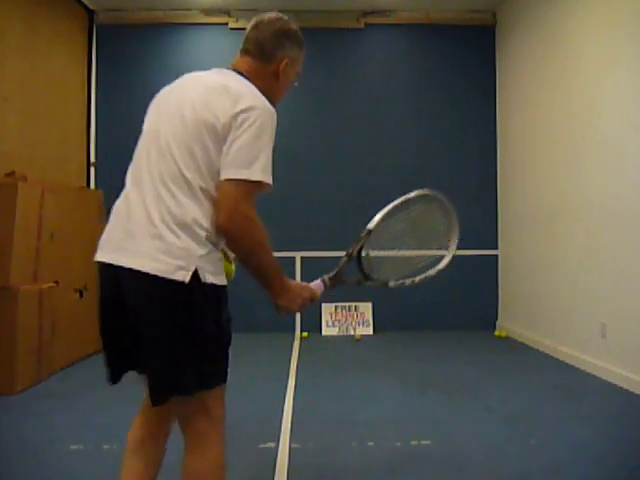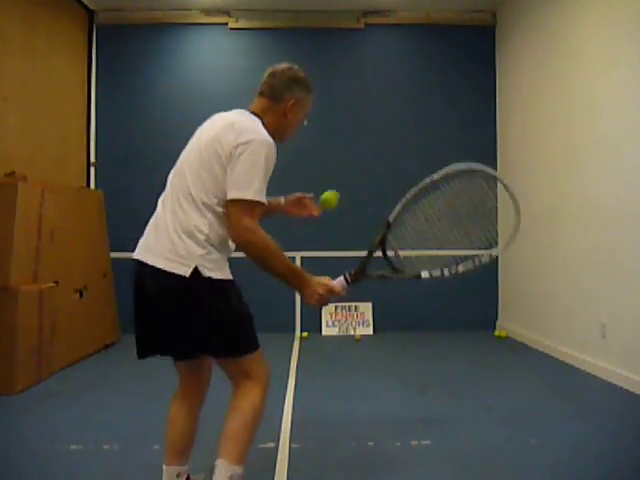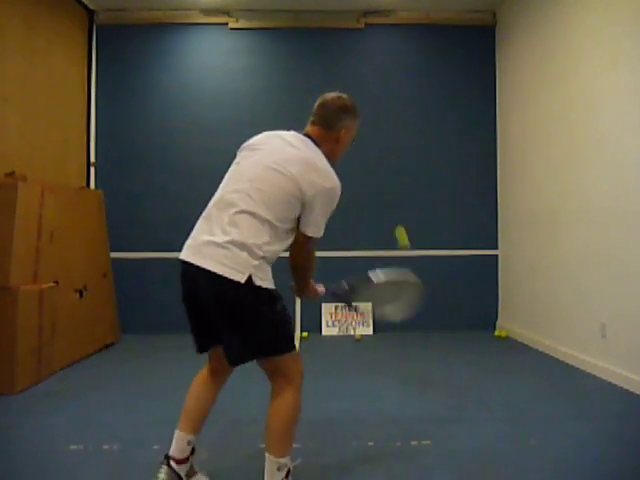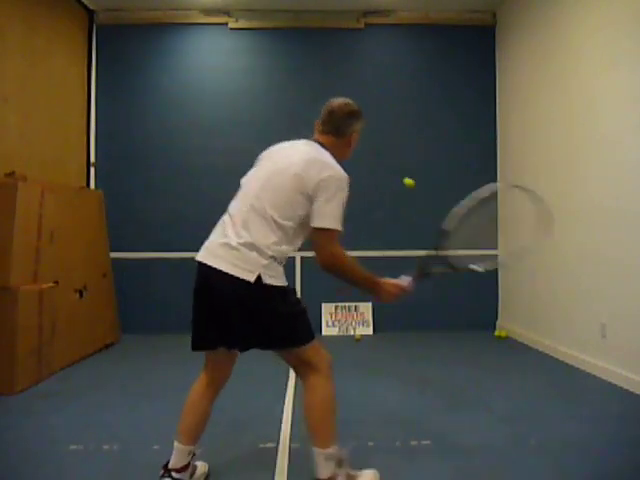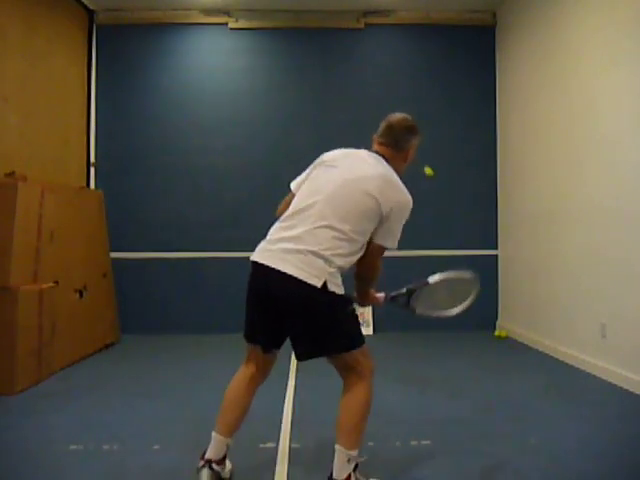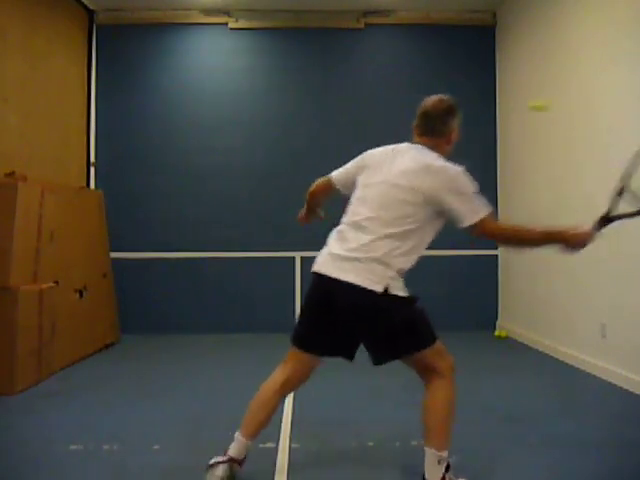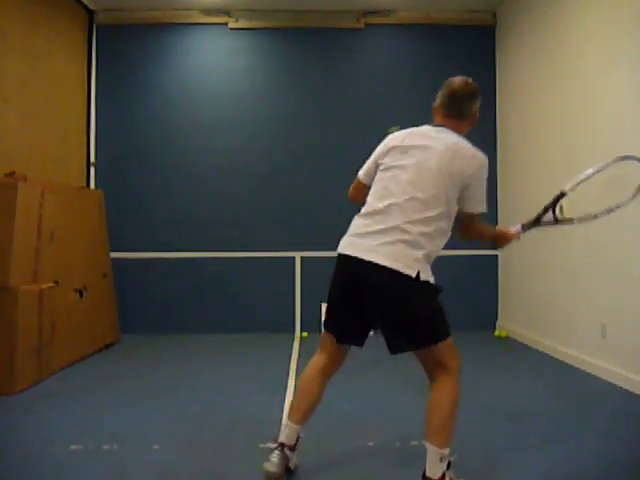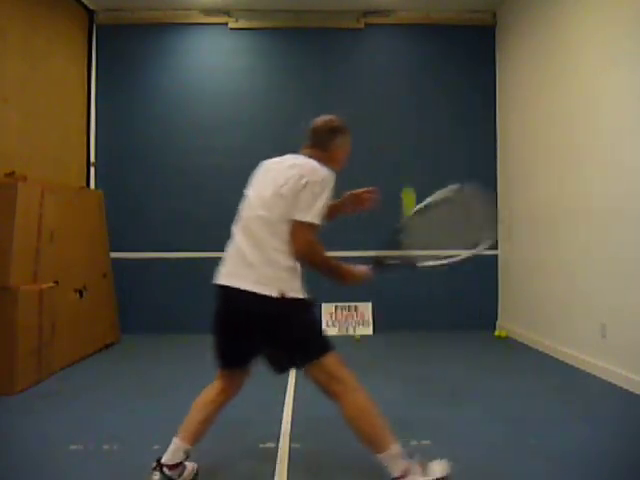
dt=0.5s
person 1, frame 1
left shoulder: (178, 88)
right shoulder: (254, 108)
right elbow: (233, 217)
right wrist: (279, 287)
left hip: (119, 259)
right hip: (176, 274)
left knee: (160, 404)
right knee: (203, 423)
person 1, frame 2
left shoulder: (223, 122)
right shoulder: (256, 140)
right elbow: (242, 230)
left wrist: (277, 204)
right wrist: (303, 282)
left hip: (154, 263)
right hip: (191, 272)
left knee: (194, 380)
right knee: (253, 378)
person 1, frame 3
left shoulder: (262, 139)
right shoulder: (326, 181)
right elbow: (301, 253)
right wrist: (305, 287)
left hip: (195, 261)
right hip: (239, 277)
left knee: (217, 365)
right knee: (288, 376)
person 1, frame 4
left shoulder: (278, 150)
right shoulder: (332, 174)
right elbow: (328, 254)
right wrist: (376, 286)
left hip: (211, 264)
right hip: (252, 277)
left knee: (214, 372)
right knee: (316, 367)
person 1, frame 5
left shoulder: (333, 156)
right shoulder: (398, 195)
right elbow: (368, 265)
right wrist: (366, 294)
left hip: (266, 266)
right hip: (312, 283)
left knee: (255, 366)
right knee: (359, 374)
person 1, frame 6
left shoulder: (376, 156)
right shoulder: (449, 176)
left elbow: (317, 189)
right elbow: (495, 232)
left wrist: (310, 211)
right wrist: (559, 237)
left hip: (327, 275)
right hip: (375, 290)
left knee: (290, 371)
right knee: (440, 371)
person 1, frame 7
left shoulder: (396, 138)
right shoulder: (473, 160)
left elbow: (356, 194)
right elbow: (468, 229)
right wrist: (500, 237)
left hip: (353, 257)
right hip: (401, 273)
left knee: (327, 358)
right knee: (445, 370)
person 1, frame 8
left shoulder: (268, 166)
right shoulder: (318, 175)
right elbow: (302, 245)
left wrist: (340, 206)
right wrist: (343, 272)
left hip: (229, 287)
right hip: (272, 295)
left knee: (227, 382)
right knee: (340, 383)
